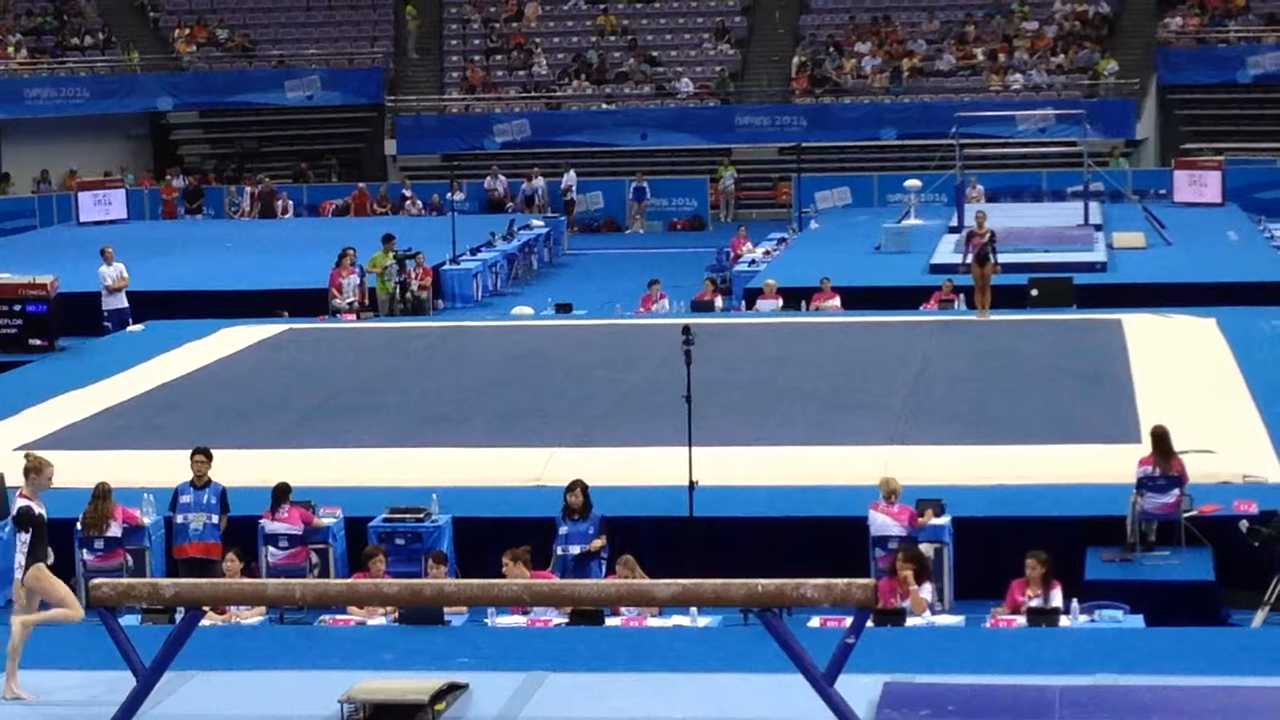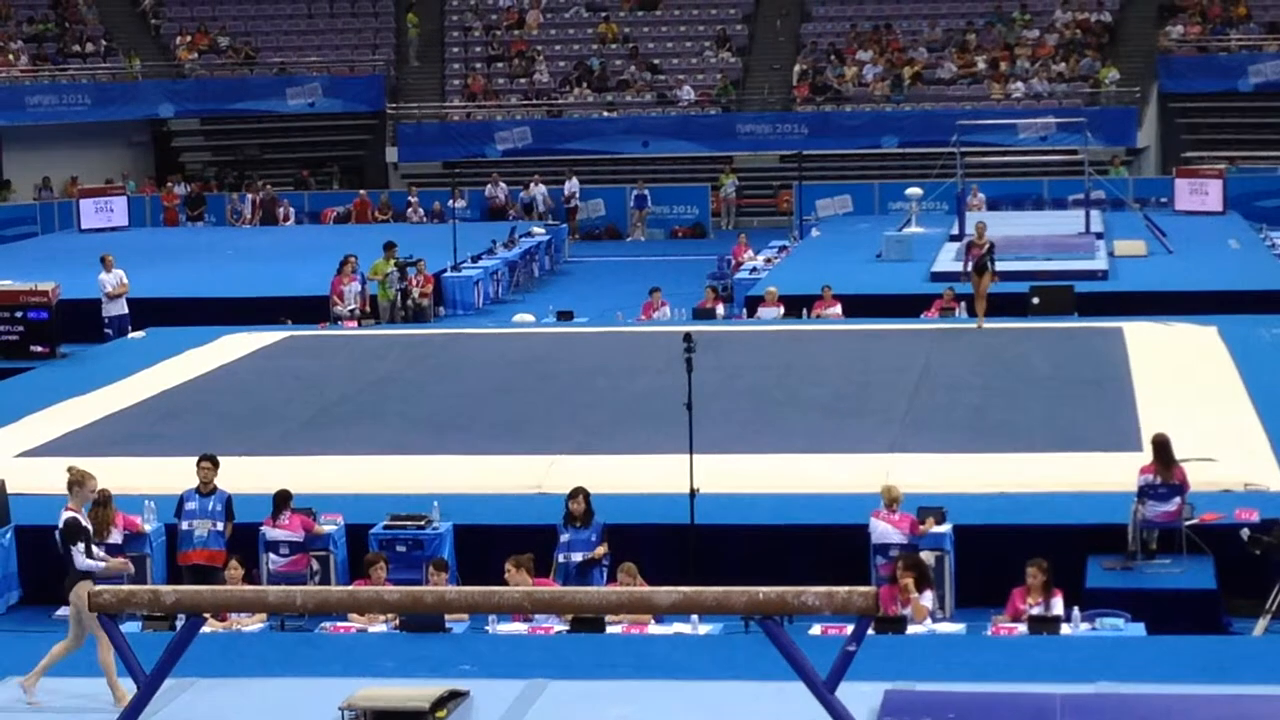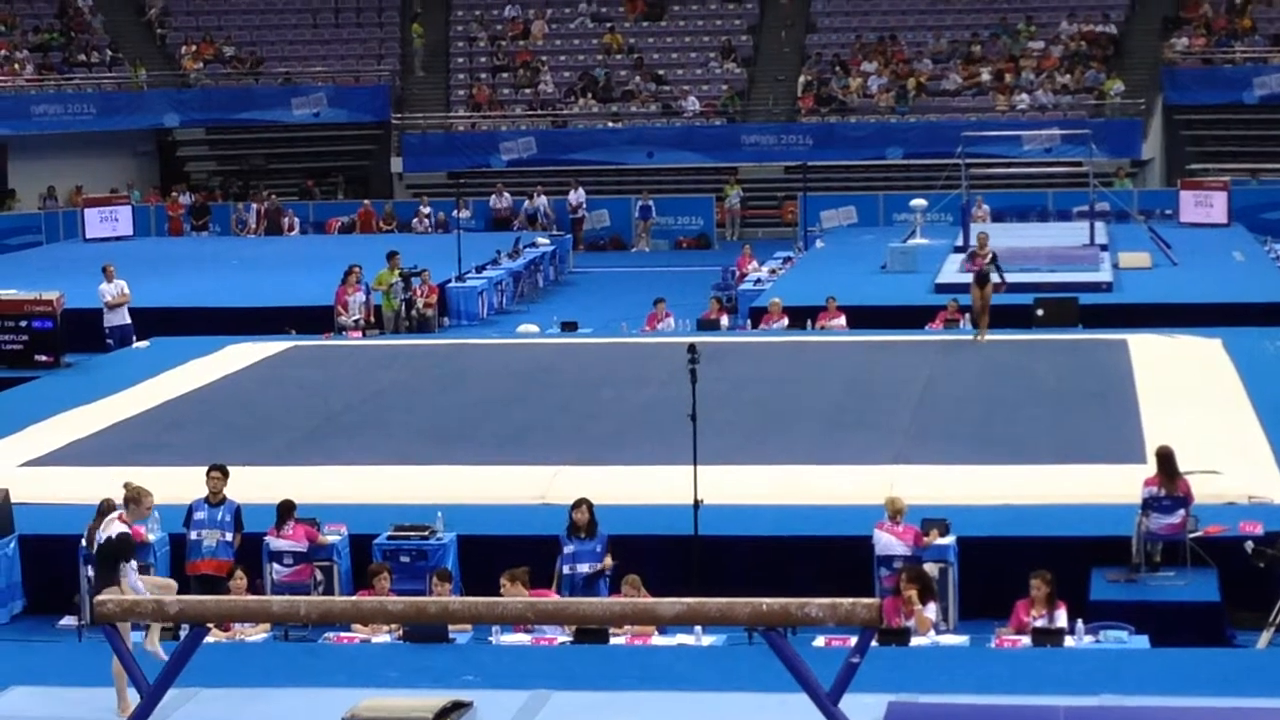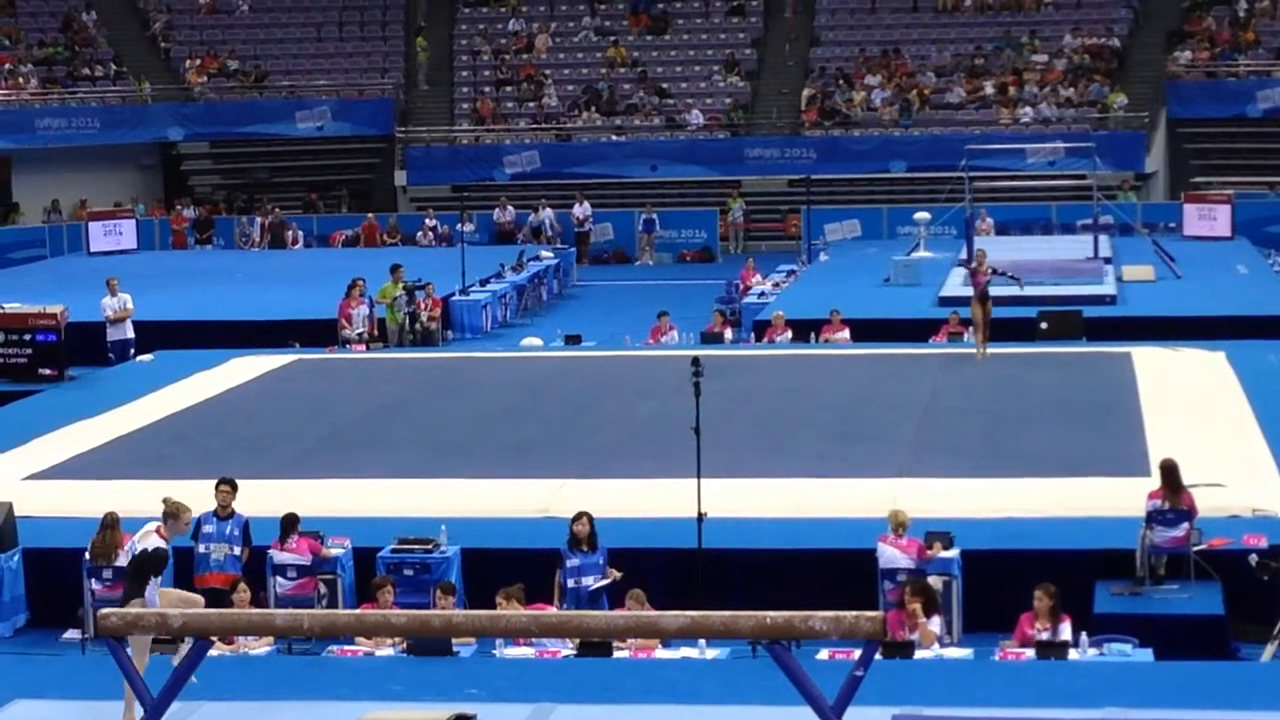
dt=0.4s
person 1, frame 1
left shoulder: (30, 498)
right shoulder: (25, 510)
right elbow: (20, 549)
left wrist: (44, 548)
right wrist: (18, 586)
left hip: (35, 568)
right hip: (33, 570)
left knee: (24, 631)
right knee: (75, 611)
left ankle: (11, 685)
right ankle: (22, 619)
person 1, frame 2
left shoulder: (78, 514)
right shoulder: (72, 522)
right elbow: (79, 562)
left wrist: (110, 561)
right wrist: (108, 567)
left hip: (80, 583)
right hip: (79, 585)
left knee: (75, 640)
right knee: (105, 640)
left ankle: (32, 679)
right ankle: (119, 697)
person 1, frame 3
left shoulder: (113, 518)
right shoulder: (124, 536)
left elbow: (98, 541)
right elbow: (133, 580)
left knee: (170, 586)
left ankle: (152, 639)
person 1, frame 4
left shoulder: (152, 527)
right shoulder: (160, 552)
left elbow: (128, 551)
right elbow: (150, 594)
left hip: (141, 594)
right hip: (138, 601)
left knee: (197, 601)
right knee: (141, 660)
left ankle: (182, 655)
